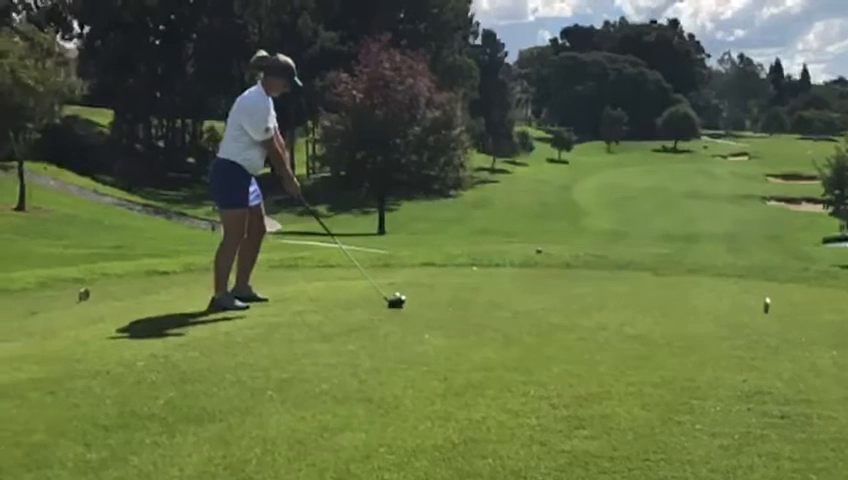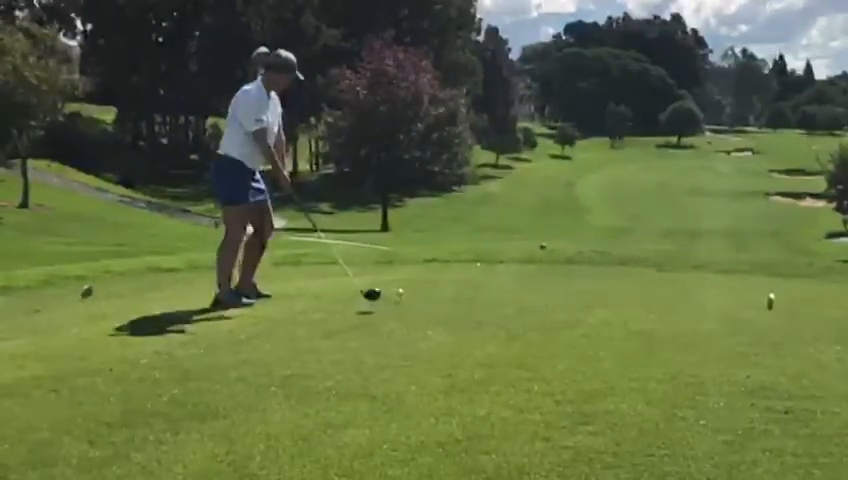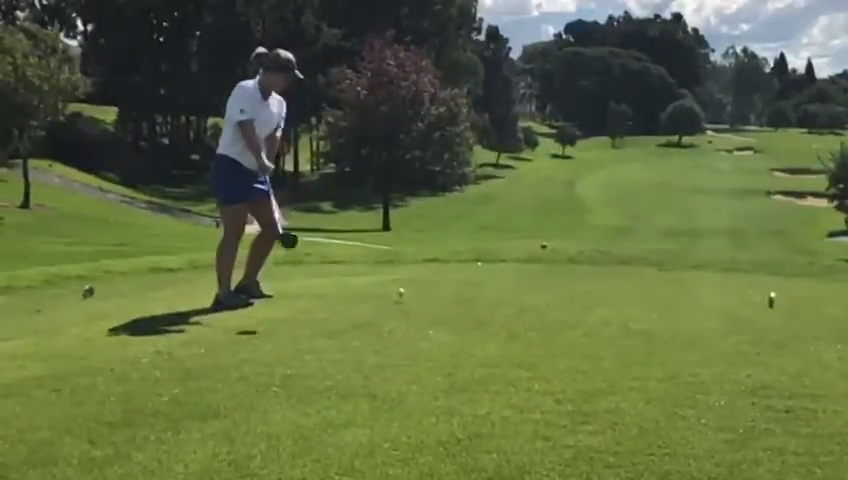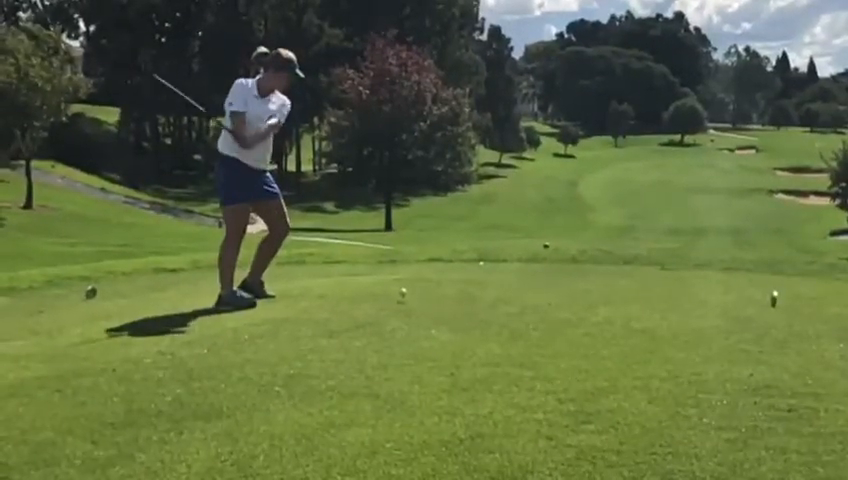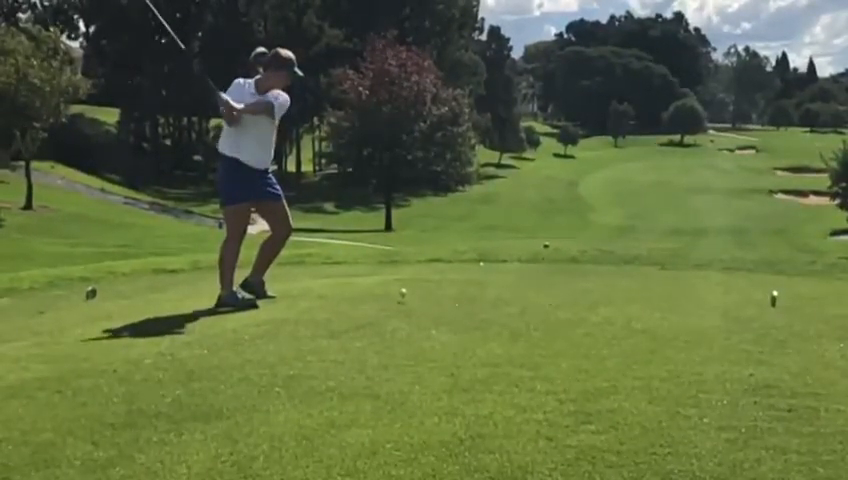
dt=1s
person 1, frame 1
left shoulder: (264, 100)
right shoulder: (254, 103)
left elbow: (278, 141)
right elbow: (270, 148)
left wrist: (288, 175)
right wrist: (288, 179)
left hip: (244, 174)
right hip: (230, 172)
left knee: (256, 231)
right knee: (234, 235)
left ankle: (241, 288)
right ankle: (220, 296)
person 1, frame 2
left shoulder: (273, 99)
right shoulder: (251, 96)
left elbow: (278, 138)
right elbow: (261, 141)
left wrist: (282, 170)
right wrist: (279, 173)
left hip: (249, 170)
right hip: (231, 168)
left knee: (264, 228)
right knee: (235, 232)
left ankle: (245, 285)
right ankle: (224, 293)
person 1, frame 3
left shoulder: (279, 103)
right shoulder: (244, 90)
left elbow: (274, 135)
right elbow: (246, 130)
left wrist: (267, 163)
right wrist: (261, 159)
left hip: (254, 170)
right hip: (231, 166)
left knee: (272, 226)
right knee: (234, 231)
left ankle: (248, 283)
right ankle: (224, 293)
person 1, frame 4
left shoulder: (282, 103)
right shoulder: (241, 87)
left elbow: (272, 125)
right elbow: (237, 122)
left wrist: (254, 138)
right wrist: (243, 138)
left hip: (259, 170)
right hip: (233, 166)
left knee: (281, 227)
right knee: (236, 231)
left ankle: (252, 281)
right ankle: (226, 292)
person 1, frame 5
left shoulder: (281, 99)
right shoulder: (239, 86)
left elbow: (260, 108)
right elbow: (232, 119)
left wrist: (236, 107)
right wrist: (230, 112)
left hip: (261, 171)
right hip: (235, 167)
left knee: (283, 228)
right knee: (236, 232)
left ankle: (254, 280)
right ankle: (227, 292)
